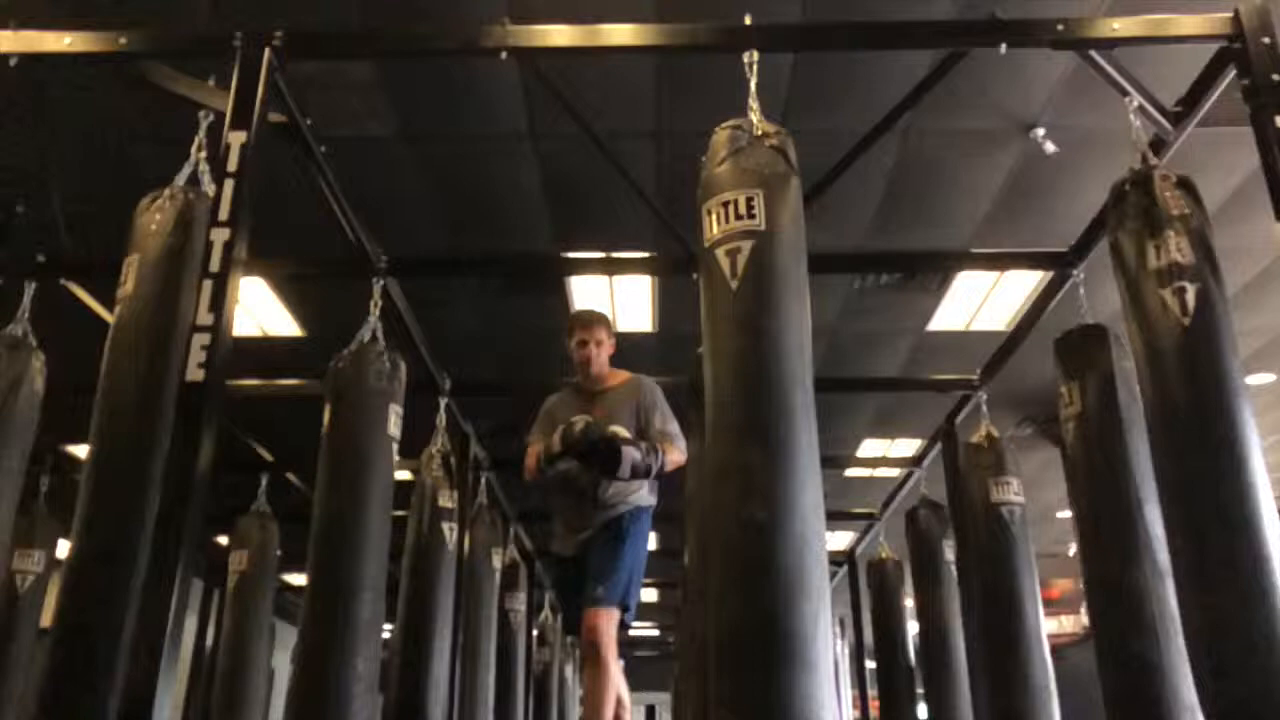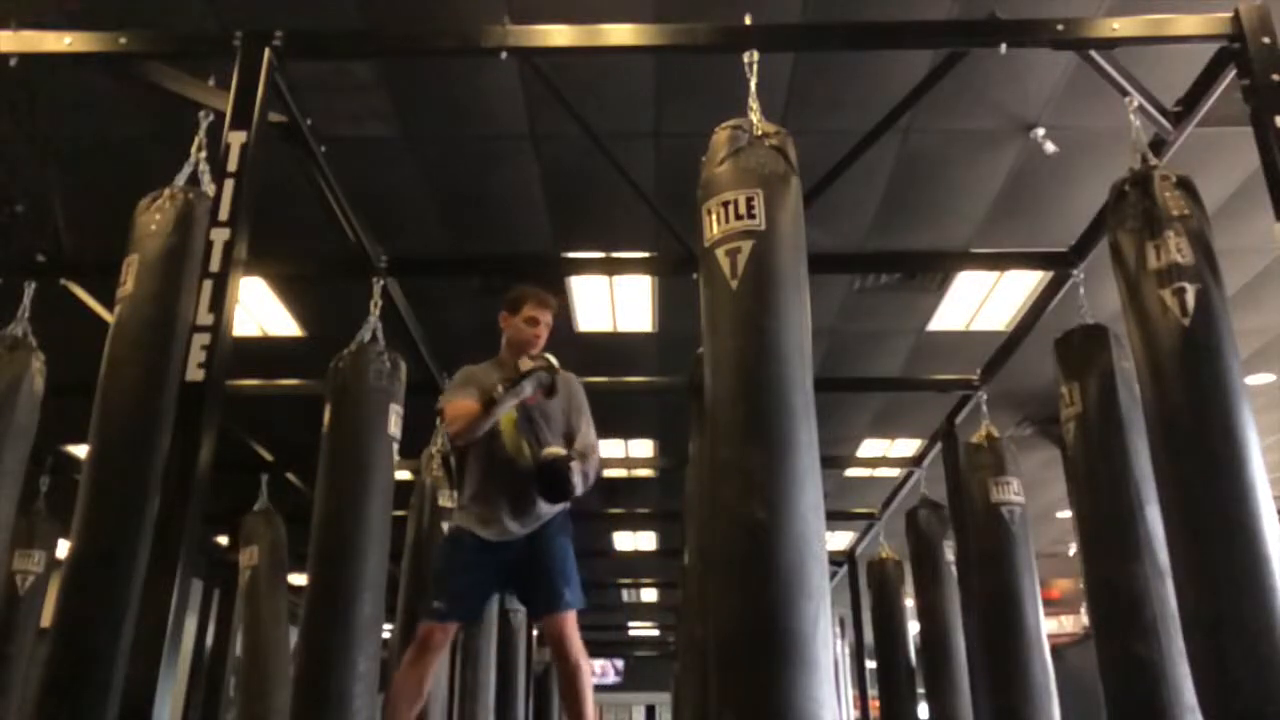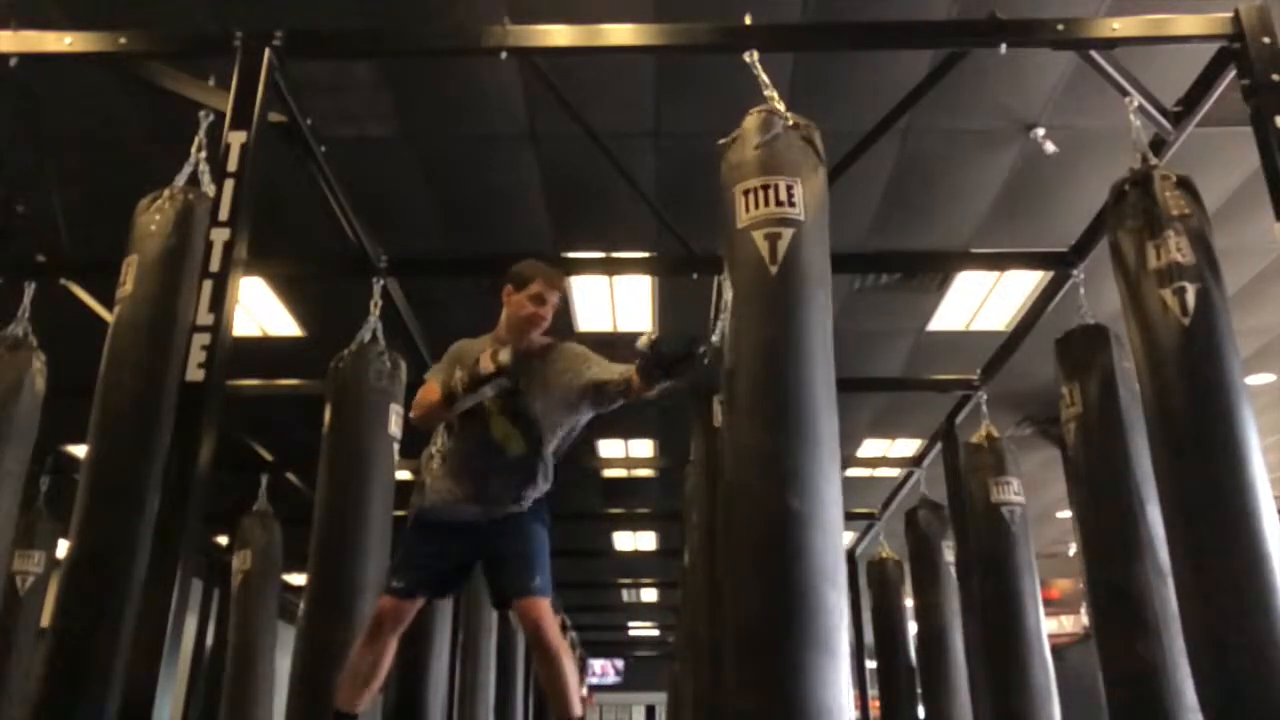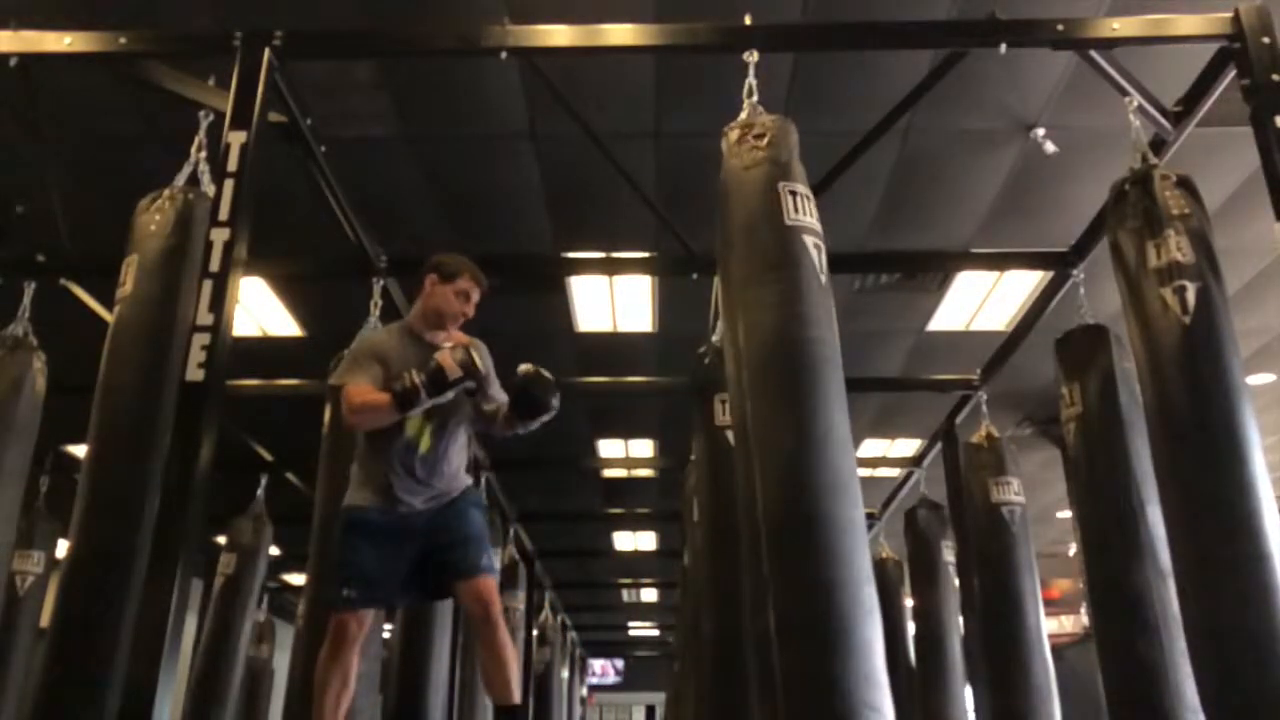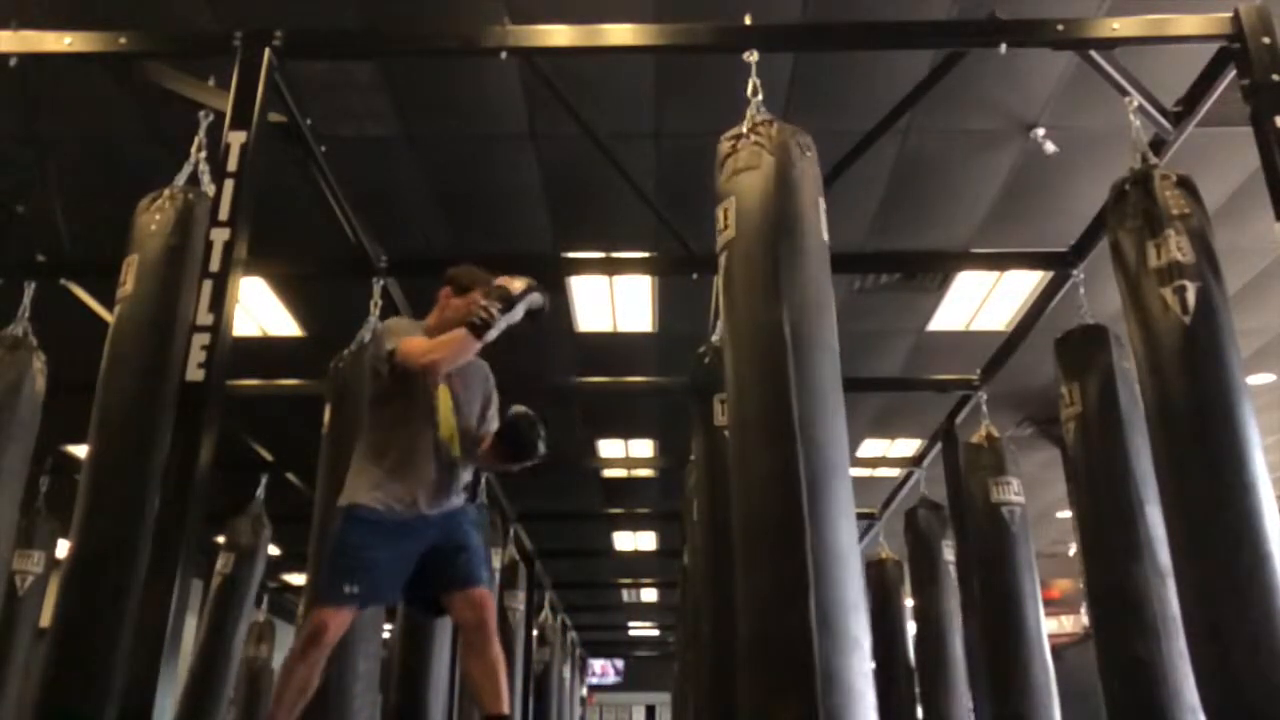
dt=1s
person 1, frame 1
left shoulder: (640, 390)
right shoulder: (556, 405)
left elbow: (677, 451)
right elbow: (530, 469)
left wrist: (639, 456)
right wrist: (557, 448)
left hip: (620, 519)
right hip: (568, 532)
left knee: (597, 631)
right knee: (593, 643)
person 1, frame 2
left shoulder: (565, 385)
right shoulder: (473, 377)
left elbow: (589, 453)
right elbow: (456, 430)
left wrist: (574, 472)
right wrist: (509, 388)
left hip: (543, 524)
right hip: (478, 525)
left knee: (565, 638)
right knee: (430, 637)
person 1, frame 3
left shoulder: (567, 359)
right shoulder: (465, 353)
left elbow: (630, 383)
right elbow: (420, 413)
left wrist: (662, 364)
right wrist: (472, 383)
left hip: (516, 511)
right hip: (447, 507)
left knee: (540, 623)
right knee: (388, 616)
person 1, frame 4
left shoulder: (473, 353)
right shoulder: (375, 345)
left elbow: (498, 422)
right elbow: (354, 411)
left wrist: (531, 404)
right wrist: (428, 384)
left hip: (448, 501)
right hip: (377, 507)
left knee: (486, 606)
right knee: (347, 626)
person 1, frame 5
left shoulder: (480, 372)
right shoulder: (397, 331)
left elbow: (483, 448)
right elbow: (435, 360)
left wrist: (515, 445)
right wrist: (495, 312)
left hip: (446, 512)
right hip: (379, 509)
left knee: (480, 617)
right knee: (324, 627)
